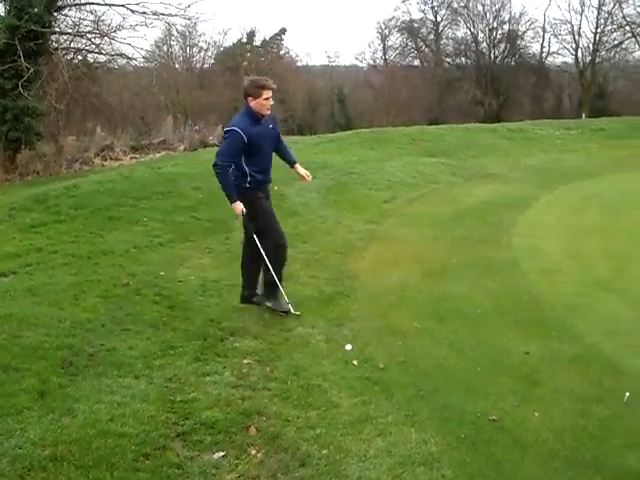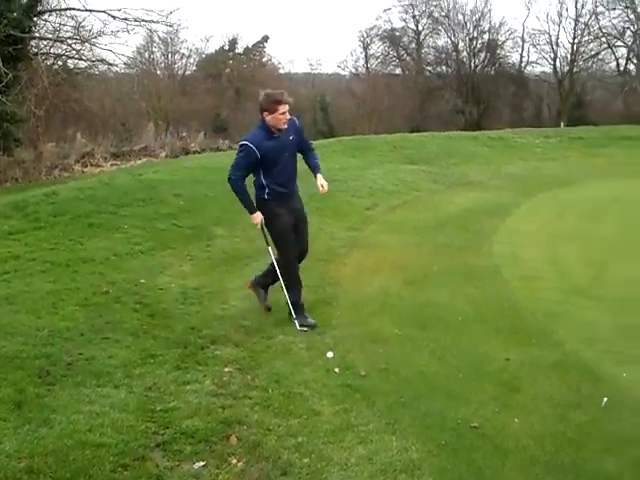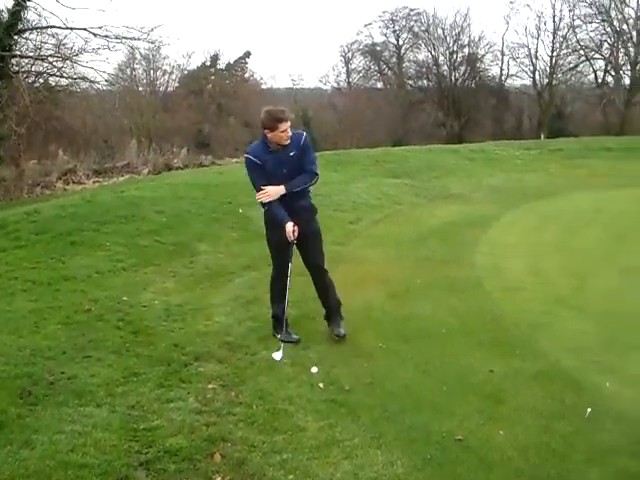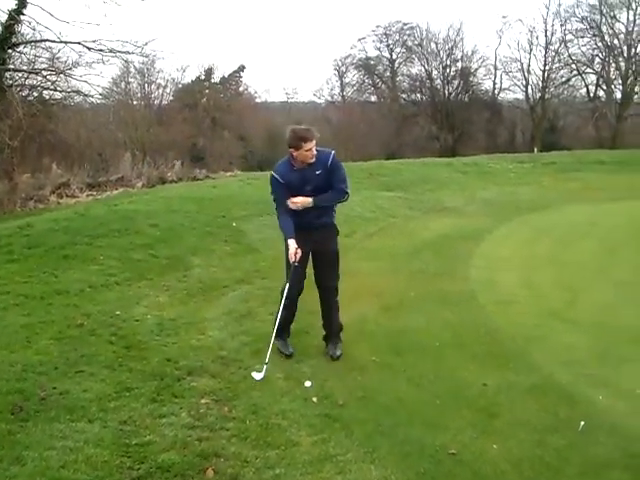
dt=0.4s
person 1, frame 1
left shoulder: (267, 119)
right shoulder: (238, 129)
left elbow: (278, 143)
right elbow: (220, 165)
left wrist: (295, 165)
right wrist: (233, 199)
left hip: (261, 188)
right hip: (248, 193)
left knee: (255, 242)
right knee: (277, 241)
left ankle: (249, 292)
right ankle: (272, 294)
person 1, frame 2
left shoulder: (293, 125)
right shoulder: (253, 143)
left elbow: (307, 149)
right elbow: (235, 178)
left wrist: (317, 174)
right wrist: (252, 210)
left hip: (293, 197)
right hip: (272, 204)
left knee: (301, 249)
right knee: (289, 256)
left ankle: (261, 283)
right ankle: (296, 310)
person 1, frame 3
left shoulder: (300, 140)
right shoulder: (254, 155)
left elbow: (311, 174)
right elbow: (264, 195)
left wrist: (282, 189)
right wrist: (285, 221)
left hip: (305, 212)
right hip: (278, 219)
left knee: (317, 267)
right knee: (281, 271)
left ankle: (334, 316)
right ankle: (279, 324)
person 1, frame 4
left shoulder: (328, 158)
right shoulder: (280, 173)
left elbow: (342, 193)
right elbow: (283, 211)
left wrist: (311, 201)
right wrist: (290, 240)
left hip: (325, 231)
right hip: (297, 233)
left knee: (328, 287)
right knee: (293, 285)
left ankle: (333, 337)
right ankle: (282, 334)
